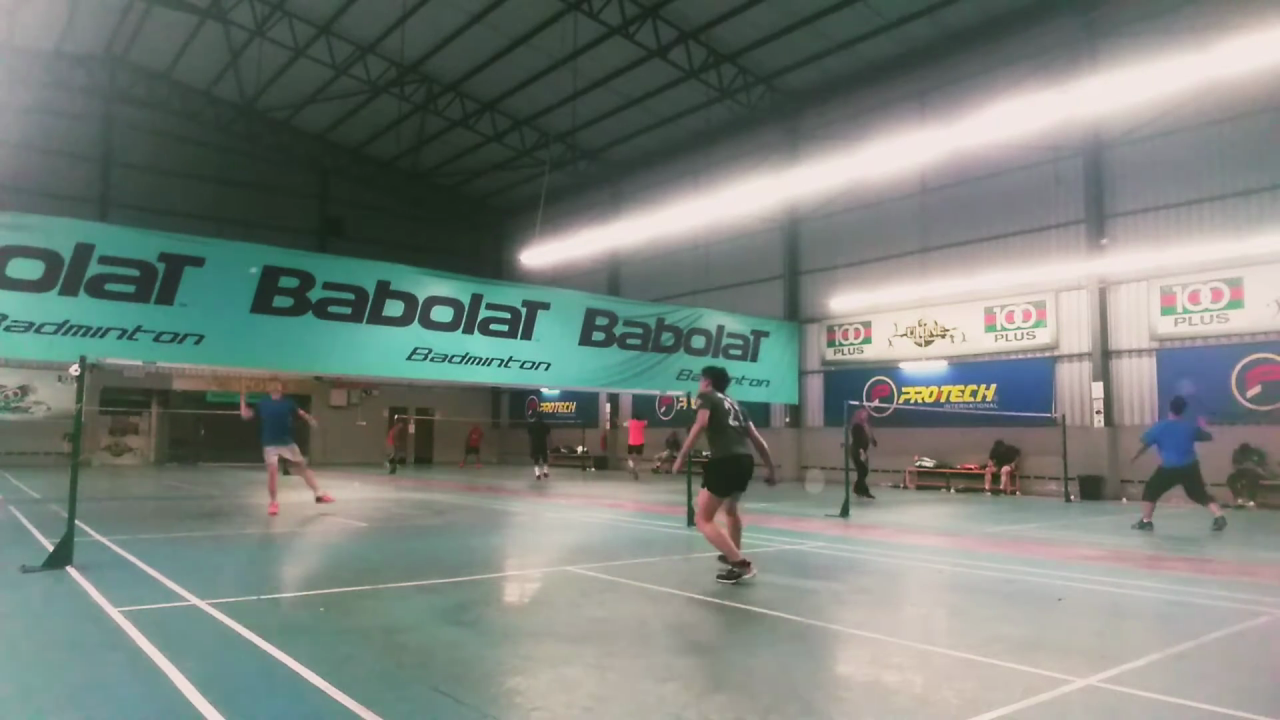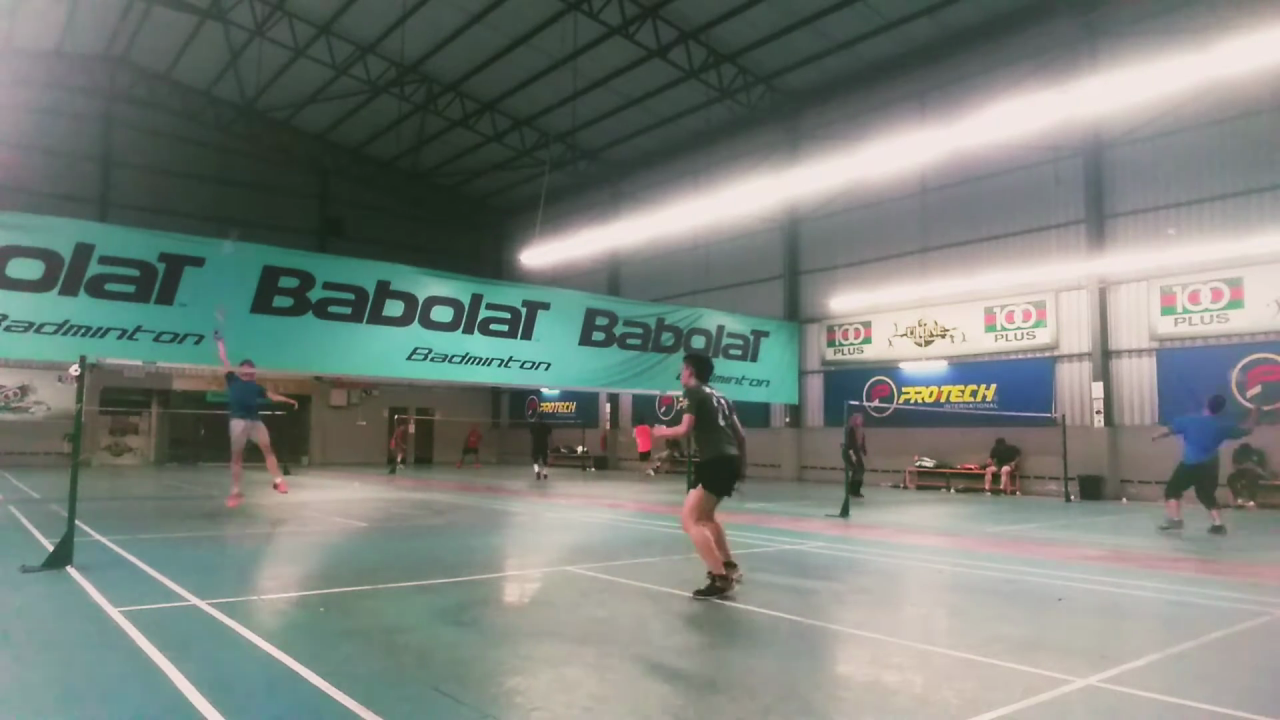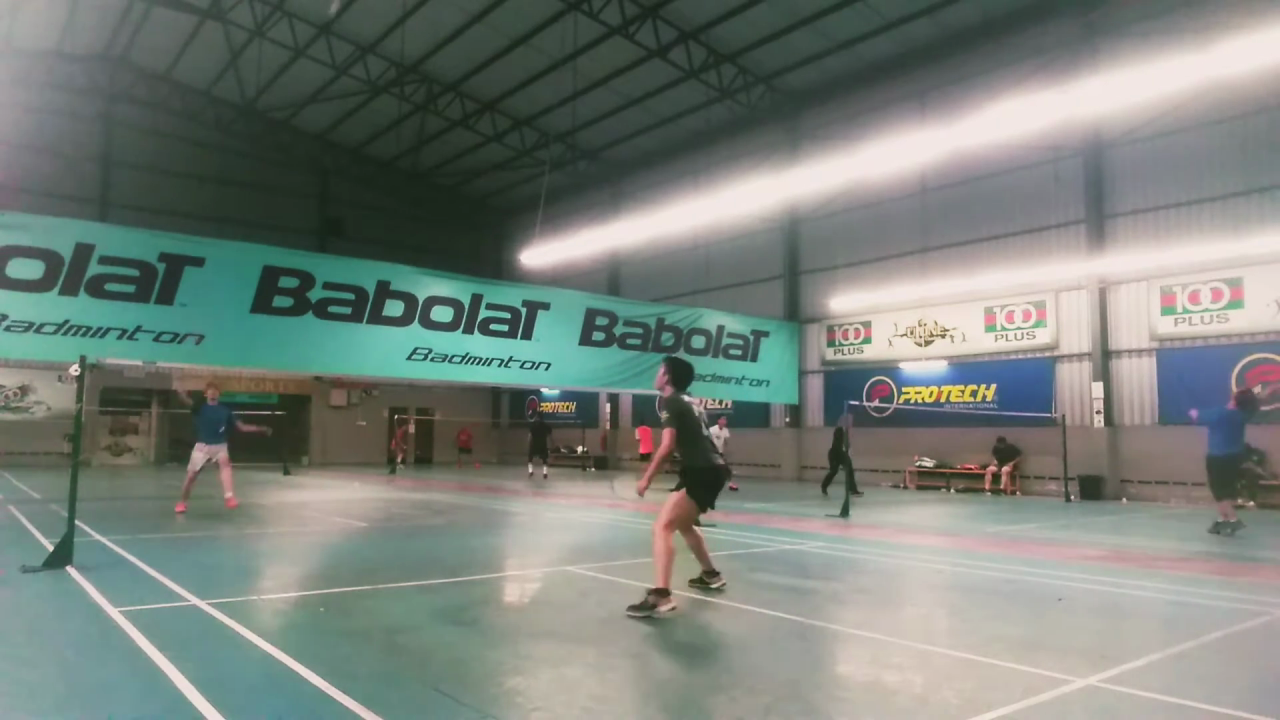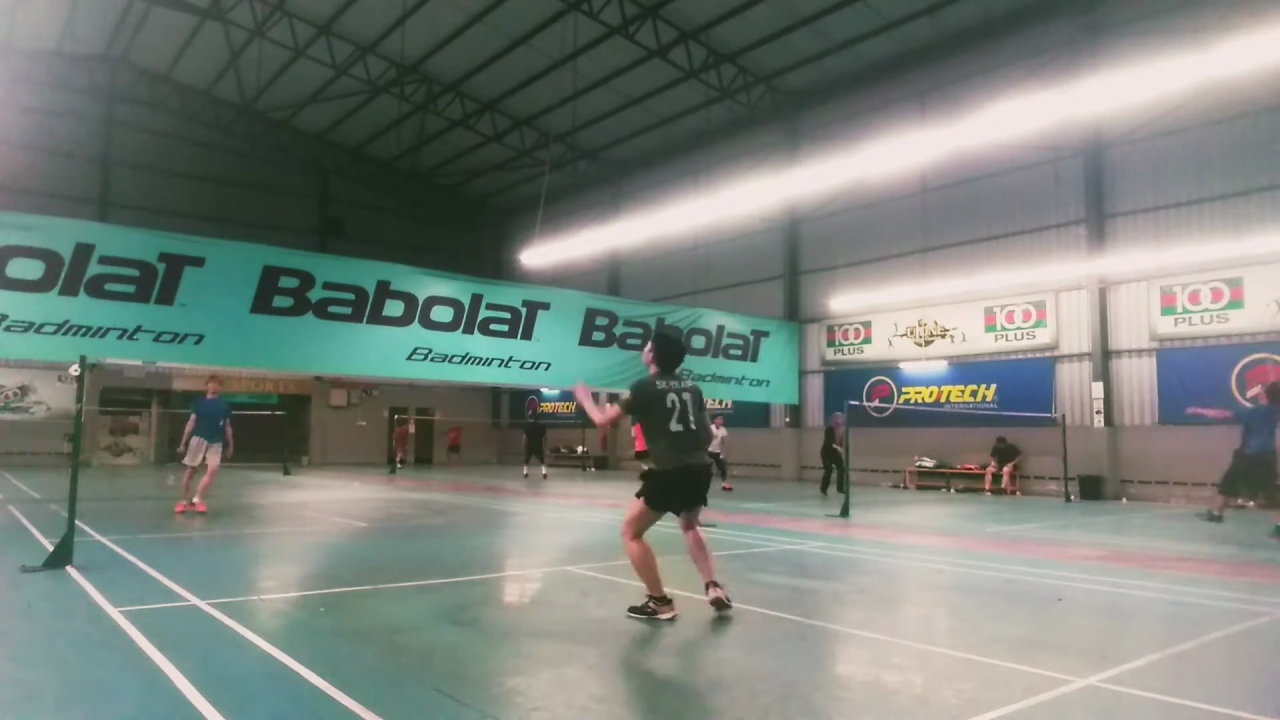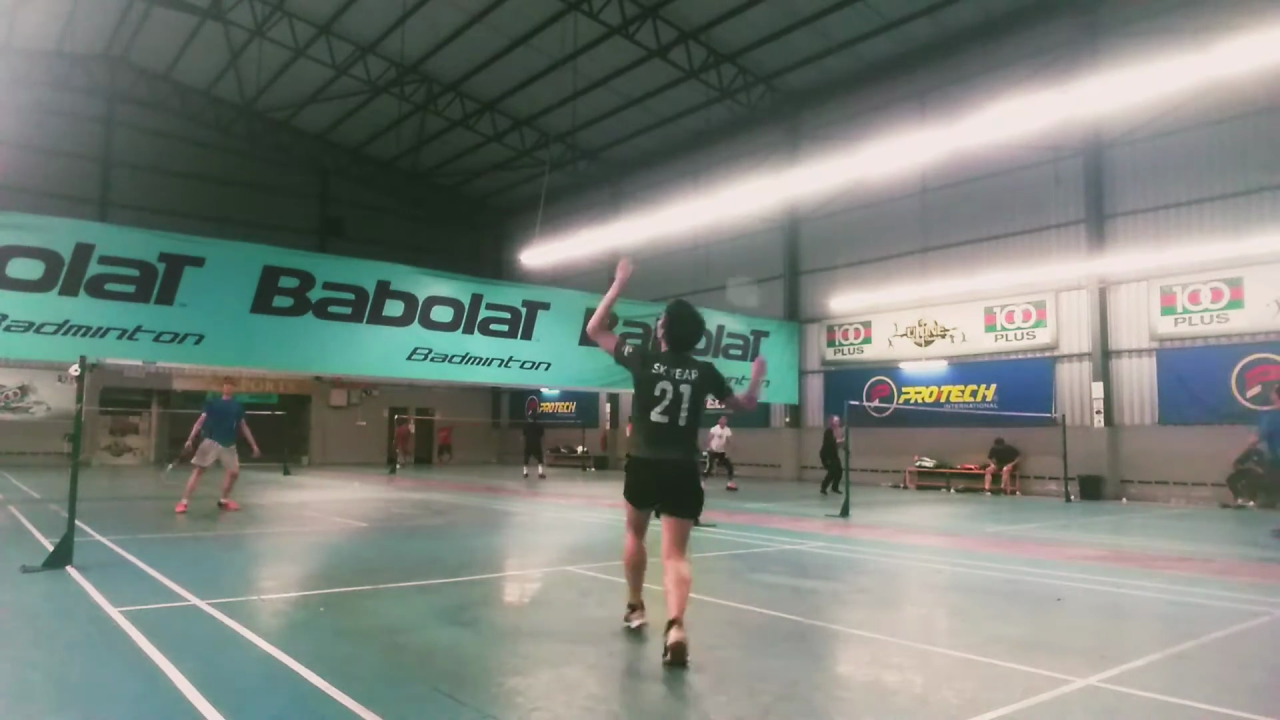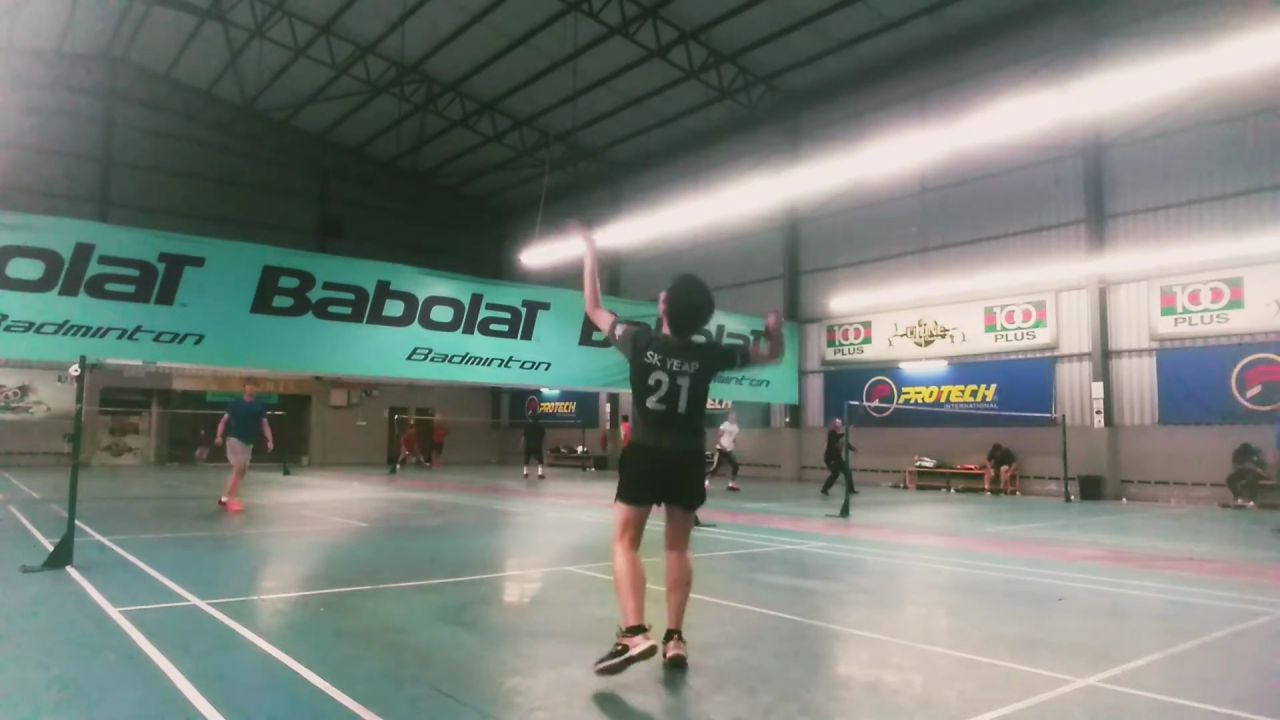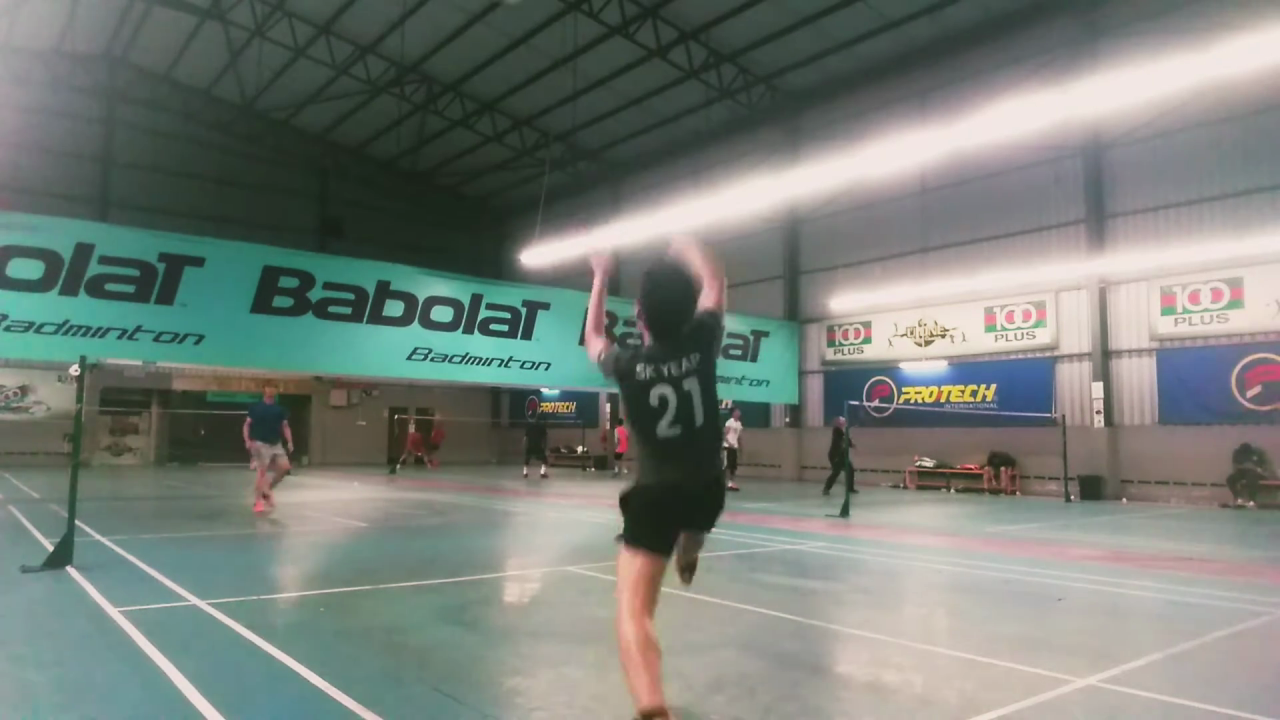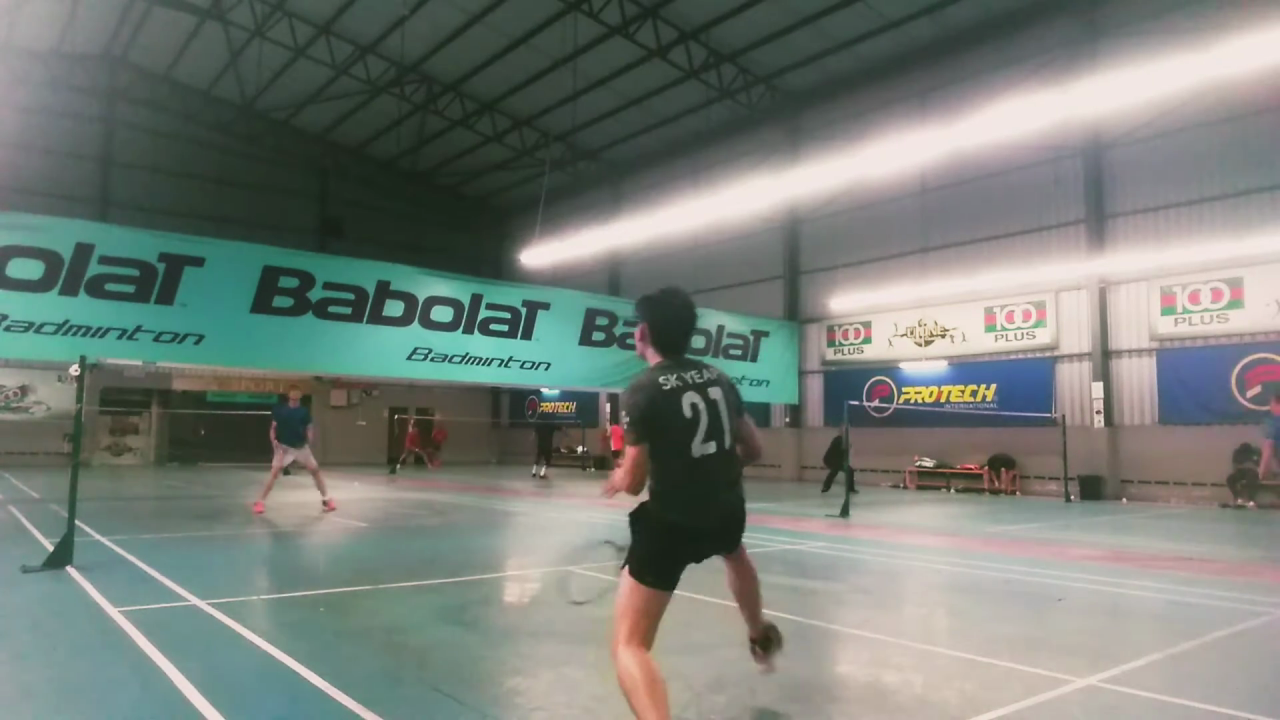
dt=0.2s
person 1, frame 1
left shoulder: (706, 396)
right shoulder: (733, 404)
left elbow: (700, 425)
right elbow: (758, 441)
left wrist: (681, 455)
right wrist: (770, 470)
left hip: (726, 462)
right hip: (744, 461)
left knee: (703, 519)
right knee: (730, 507)
left ankle: (738, 562)
right ankle: (735, 556)
person 1, frame 2
left shoulder: (694, 392)
right shoulder: (719, 396)
left elbow: (685, 429)
right elbow: (741, 435)
left wrist: (662, 433)
right wrist: (742, 466)
left hip: (715, 463)
right hip: (731, 461)
left knee: (691, 521)
right knee: (705, 516)
left ankle: (721, 578)
right ankle: (729, 568)
person 1, frame 3
left shoulder: (671, 403)
right shoulder: (692, 403)
left elbow: (667, 446)
left wrist: (647, 478)
left hip: (701, 473)
right hip: (716, 470)
left knee: (662, 527)
right knee: (684, 524)
left ankle: (660, 595)
right ankle: (711, 574)
person 1, frame 4
left shoulder: (644, 388)
right shoulder: (691, 388)
left elbow: (604, 420)
right elbow: (706, 432)
left wrist: (585, 399)
left hip: (666, 474)
right hip: (698, 470)
left knee: (631, 533)
right knee: (691, 530)
left ankle: (660, 601)
right ankle: (714, 587)
person 1, frame 5
left shoulder: (643, 360)
right shoulder: (705, 372)
left elbow: (594, 331)
right elbow: (745, 403)
left wrist: (617, 285)
right wrist: (758, 373)
left hip: (644, 466)
right hip: (685, 472)
left knee: (634, 534)
right knee: (676, 555)
left ankle: (635, 607)
right ankle: (676, 628)
person 1, frame 6
left shoulder: (640, 342)
right shoulder: (711, 354)
left elbow: (593, 308)
right elbow: (770, 356)
left wrist: (591, 256)
left hip: (645, 457)
right hip: (687, 459)
left knee: (624, 544)
right knee: (676, 547)
left ankle: (632, 635)
right ankle: (674, 638)
person 1, frame 7
left shoulder: (628, 363)
right shoulder: (703, 341)
left elbow: (592, 339)
right elbow: (715, 288)
left wrist: (599, 279)
right wrist: (692, 253)
left hip: (658, 494)
right hip: (707, 488)
left knee: (633, 612)
right ankle: (687, 558)
person 1, frame 8
left shoulder: (644, 390)
right shoulder: (717, 378)
left elbow: (631, 478)
right elbow: (750, 450)
left wrist: (614, 484)
left hip: (669, 521)
right hip: (724, 511)
left knee: (629, 644)
right knee: (735, 552)
right ankle: (759, 636)
